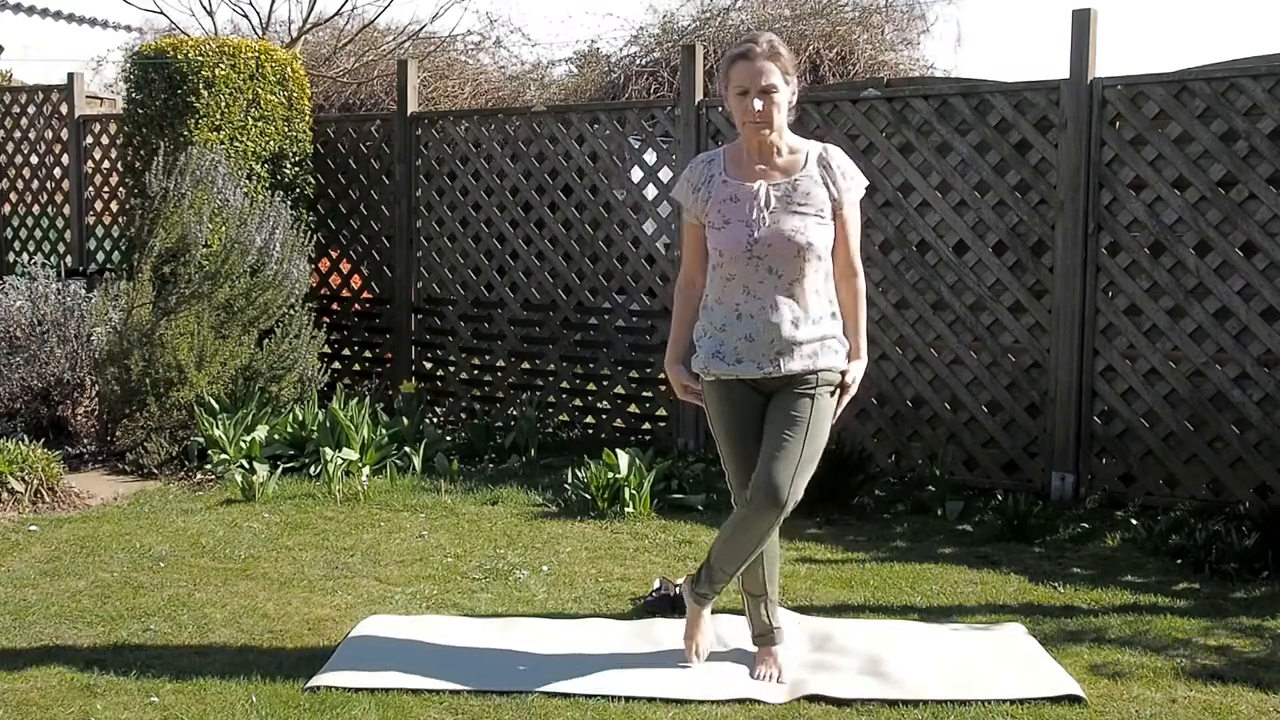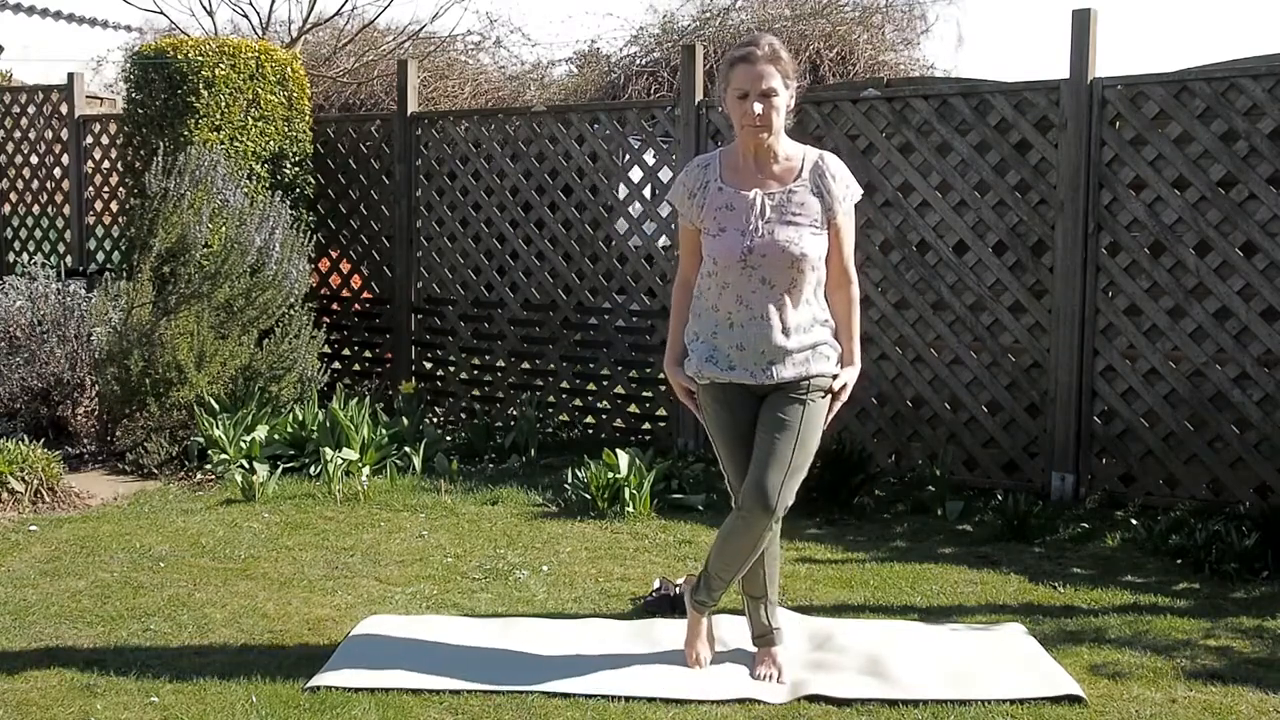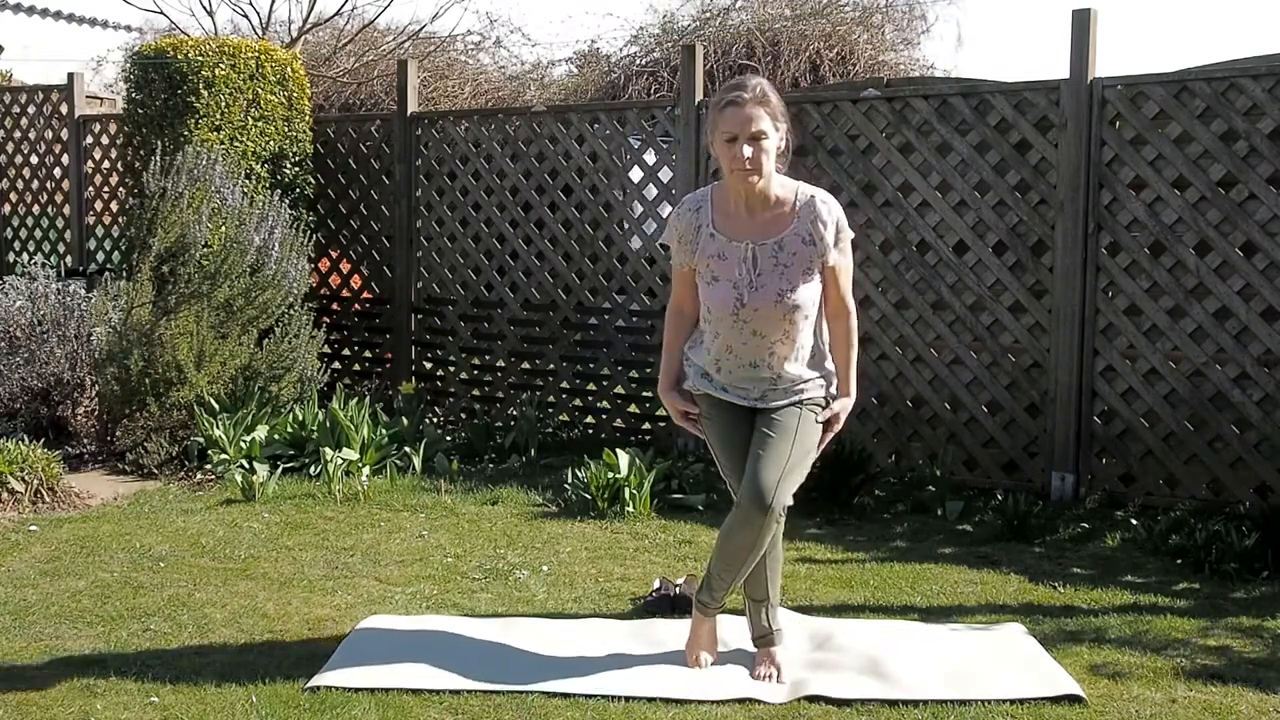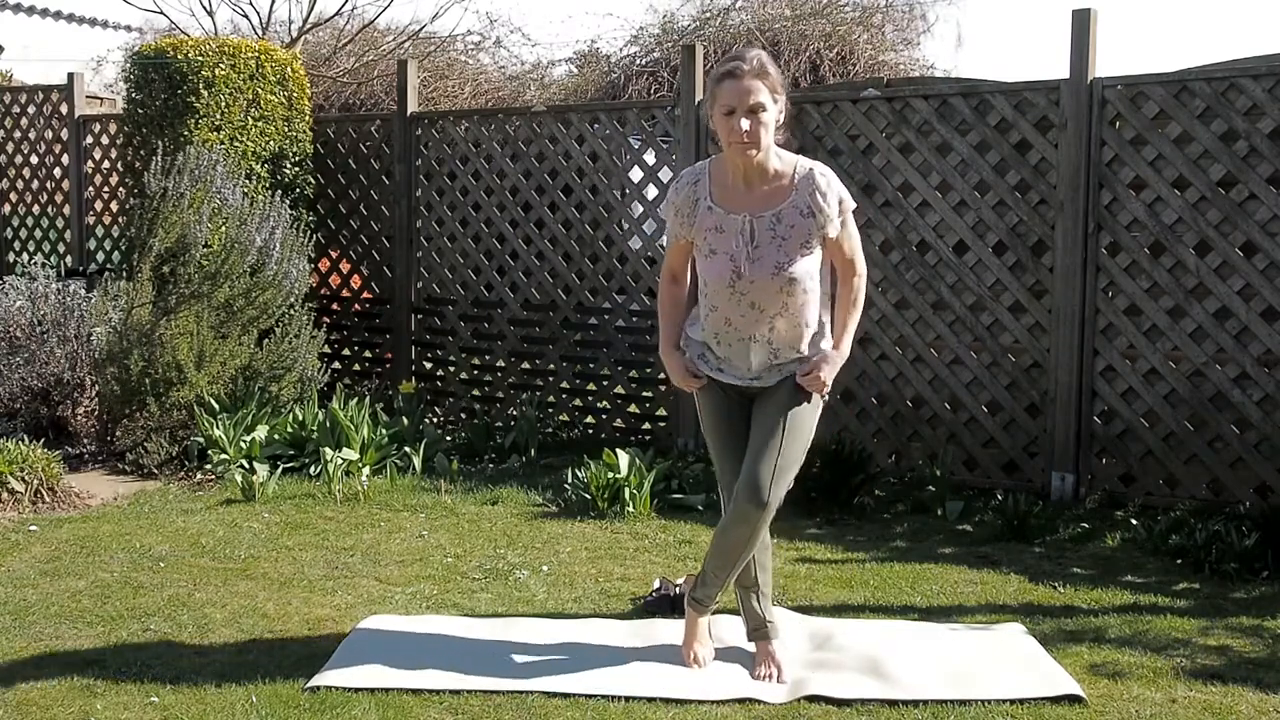
dt=0.7s
person 1, frame 1
left shoulder: (830, 169)
right shoulder: (704, 176)
left elbow: (849, 271)
right elbow: (691, 277)
left wrist: (858, 353)
right wrist: (675, 356)
left hip: (811, 364)
right hip: (728, 367)
left knee: (775, 496)
right knee: (752, 501)
left ankle: (701, 589)
right ankle: (766, 636)
person 1, frame 2
left shoulder: (825, 175)
right shoulder: (699, 179)
left elbow: (843, 278)
right elbow: (687, 278)
left wrist: (850, 358)
right wrist: (673, 358)
left hip: (802, 370)
right hip: (720, 370)
left knee: (767, 503)
right knee: (753, 505)
left ankle: (701, 596)
right ankle: (767, 637)
person 1, frame 3
left shoulder: (819, 214)
right shoulder: (692, 217)
left elbow: (841, 312)
right elbow: (681, 308)
left wrist: (846, 393)
right wrist: (668, 383)
left hip: (797, 392)
right hip: (718, 389)
left knee: (764, 500)
right knee: (760, 507)
left ankle: (707, 603)
right ankle: (768, 636)
person 1, frame 4
left shoulder: (816, 186)
right shoulder: (690, 190)
left elbow: (852, 272)
right elbow: (674, 275)
left wrist: (836, 352)
right wrist: (670, 350)
left hip: (793, 374)
right hip: (717, 371)
left knee: (757, 499)
right knee: (743, 501)
left ankle: (699, 601)
right ankle: (761, 631)
